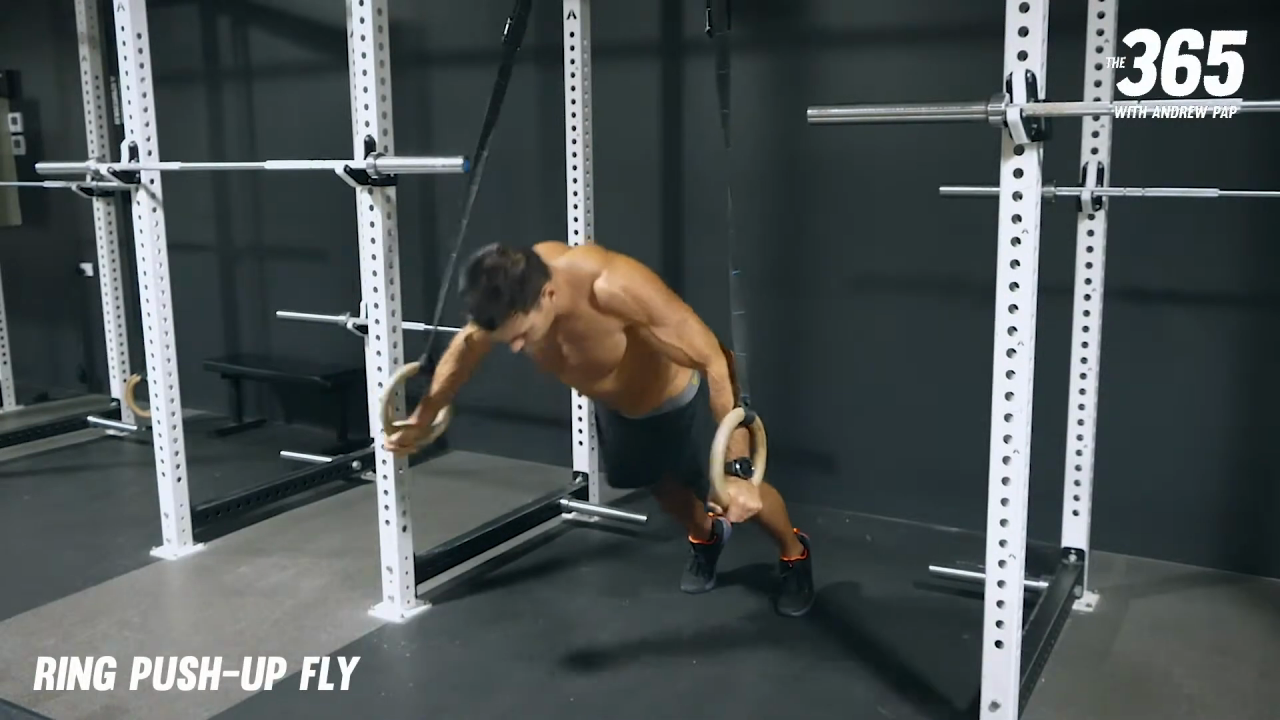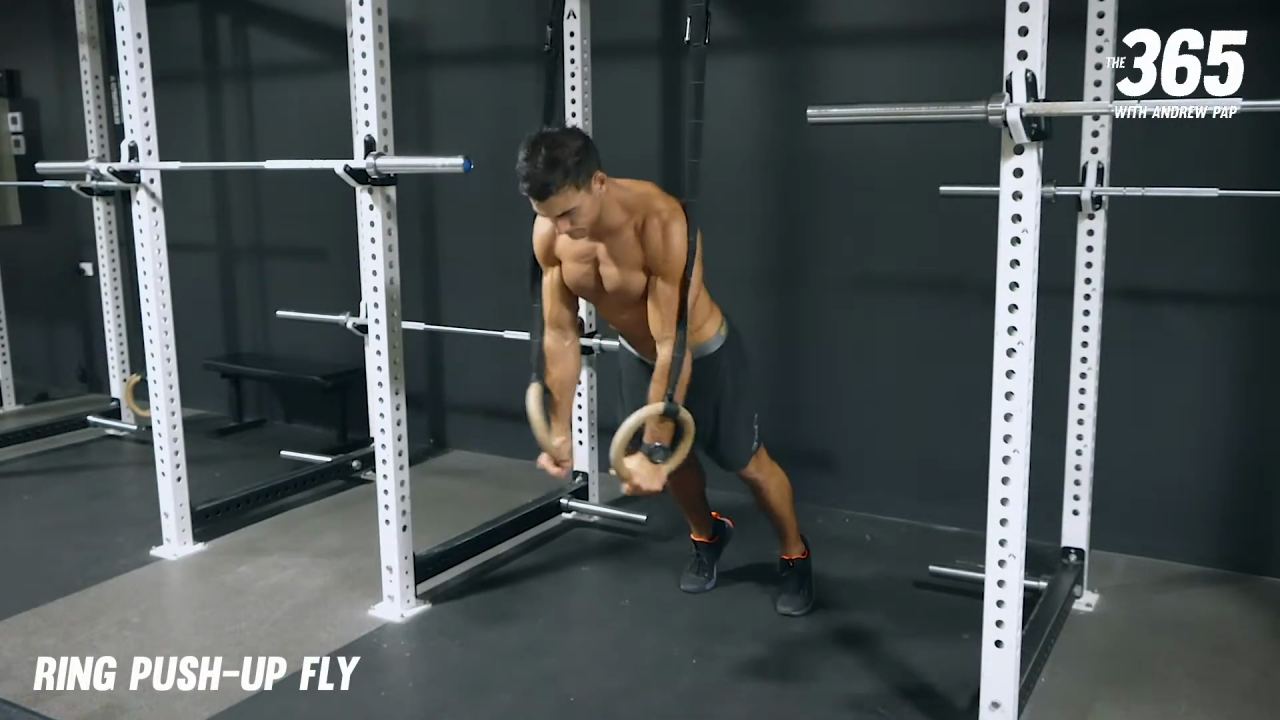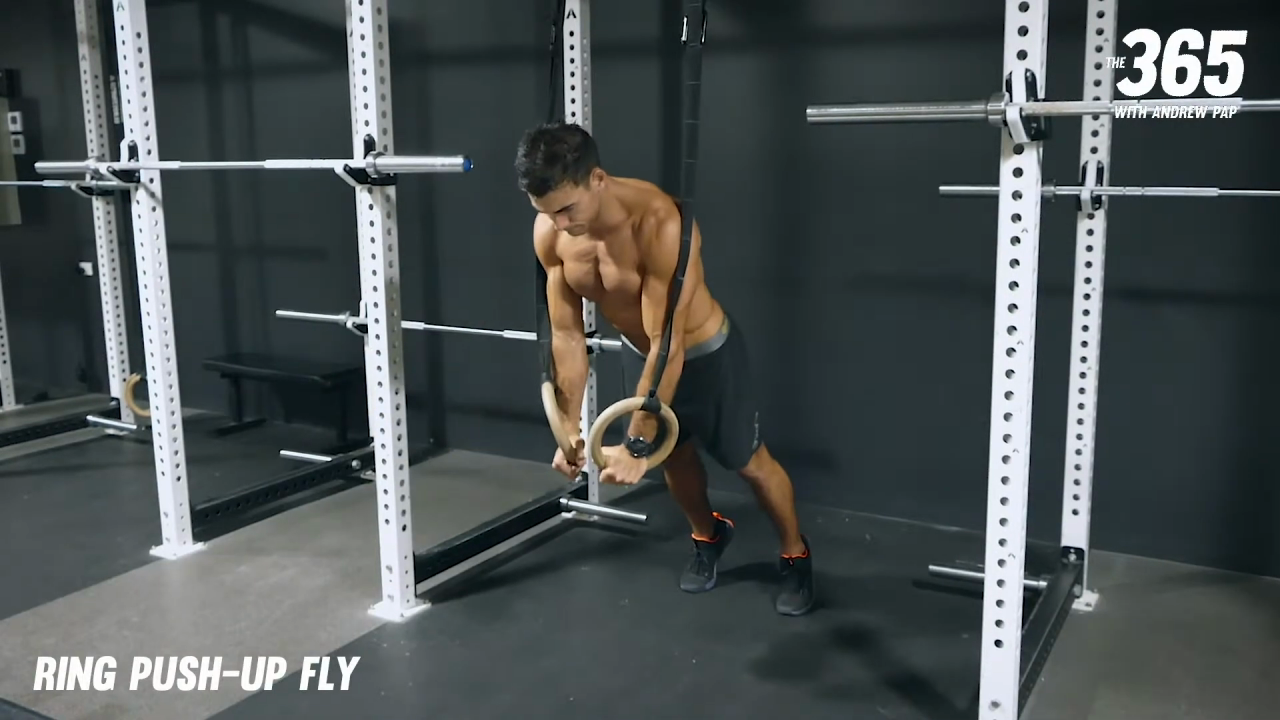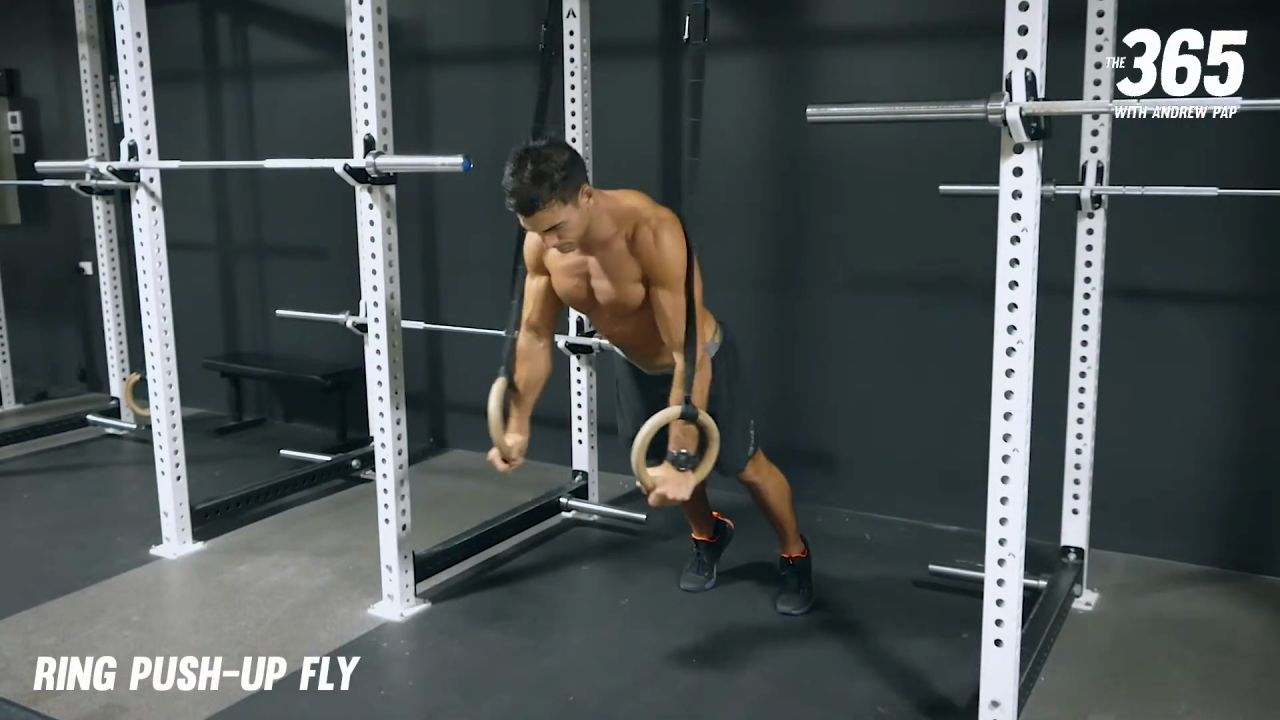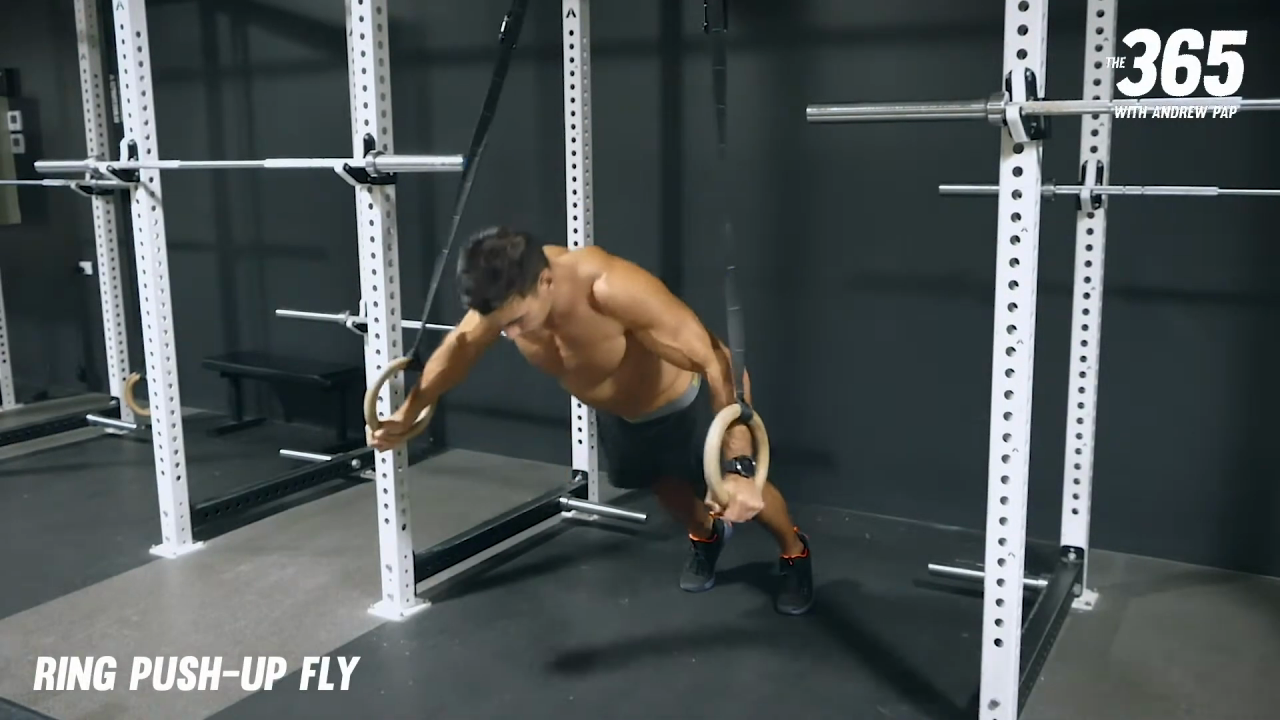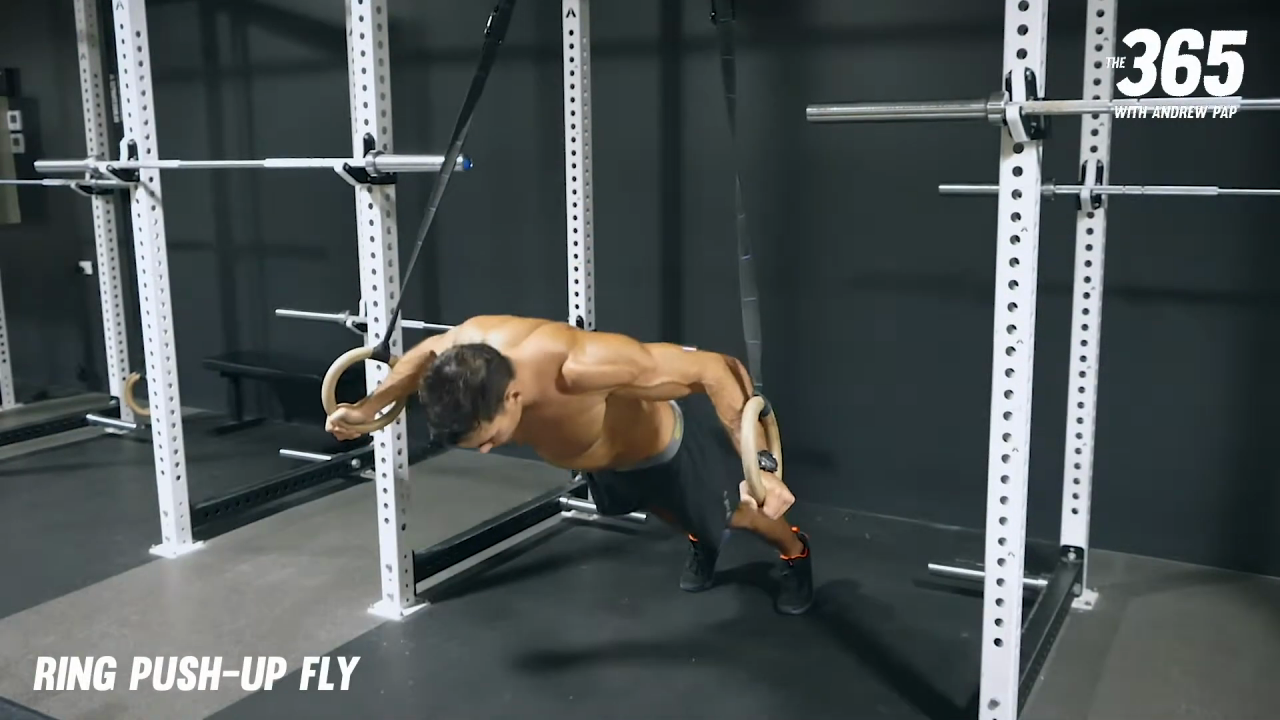
dt=0.5s
person 1, frame 1
left shoulder: (617, 287)
right shoulder: (509, 289)
left elbow: (716, 362)
right elbow: (466, 348)
left wrist: (735, 469)
right wrist: (424, 421)
left hip: (679, 404)
right hip: (614, 409)
left knee: (739, 493)
right knee: (664, 485)
left ankle: (794, 554)
right ankle: (705, 537)
person 1, frame 2
left shoulder: (661, 225)
right shoulder: (549, 232)
left elbow: (673, 348)
right elbow: (559, 333)
left wrist: (653, 452)
right wrist: (559, 429)
left hip: (704, 356)
right hip: (637, 357)
left knee: (748, 464)
right knee: (668, 459)
left ankle: (796, 556)
right ankle: (708, 537)
person 1, frame 3
left shoulder: (660, 224)
right shoulder: (549, 233)
left elbow: (669, 346)
right elbow: (567, 334)
left wrist: (636, 446)
right wrist: (571, 429)
left hip: (705, 354)
right hip: (639, 353)
left knee: (749, 462)
right knee: (673, 454)
left ankle: (795, 555)
right ankle: (708, 535)
person 1, frame 4
left shoulder: (653, 234)
right shoulder: (541, 244)
left elbow: (685, 355)
right elbow: (536, 335)
left wrist: (680, 460)
right wrist: (518, 425)
left hip: (698, 360)
right hip: (634, 364)
left knee: (745, 465)
right knee: (661, 459)
left ankle: (795, 555)
right ankle: (708, 535)
person 1, frame 5
left shoulder: (612, 290)
right shoulder: (508, 292)
left elbow: (719, 364)
right elbow: (460, 343)
left wrist: (742, 466)
right wrist: (408, 414)
left hip: (677, 406)
right hip: (614, 415)
left knee: (738, 492)
right knee: (660, 488)
left ankle: (795, 553)
right ankle: (705, 536)
person 1, frame 6
left shoulder: (578, 366)
right shoulder: (469, 346)
left elbow: (720, 370)
right elbow: (426, 356)
left wrist: (760, 466)
right wrist: (369, 407)
left hip: (662, 449)
right hip: (605, 461)
left knee: (732, 514)
right knee: (659, 509)
left ankle: (794, 552)
right ankle: (701, 540)
